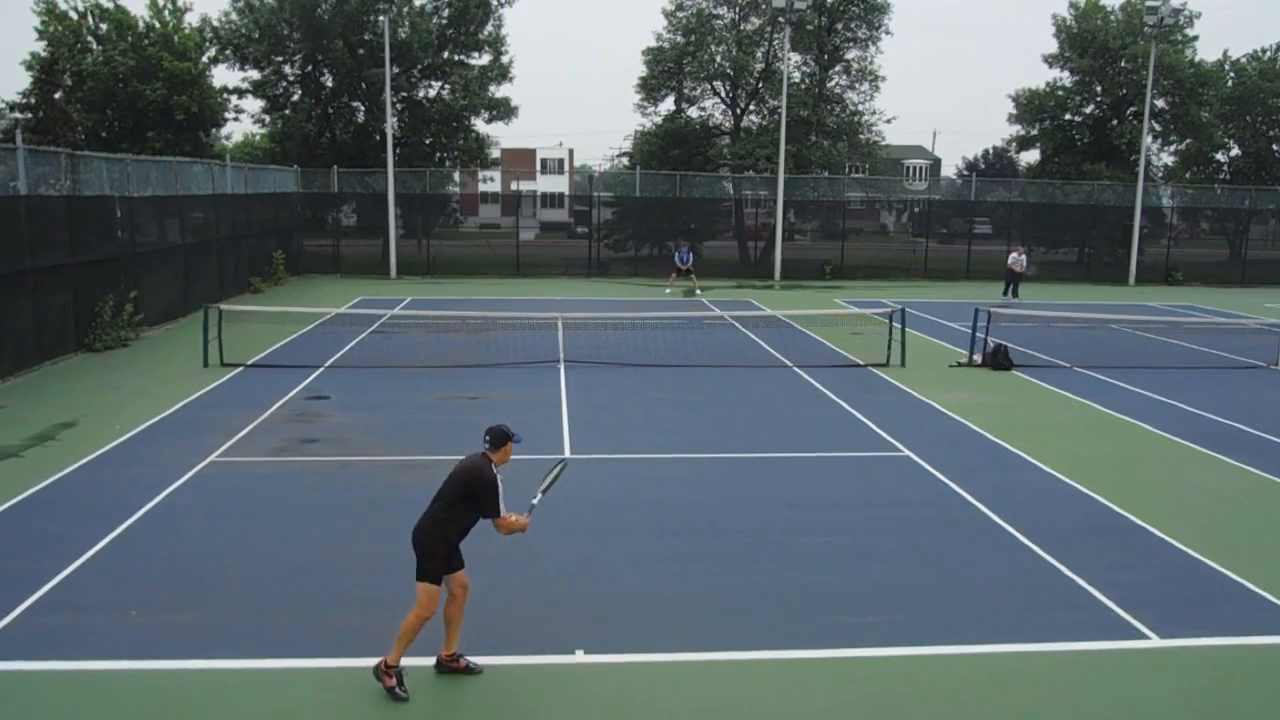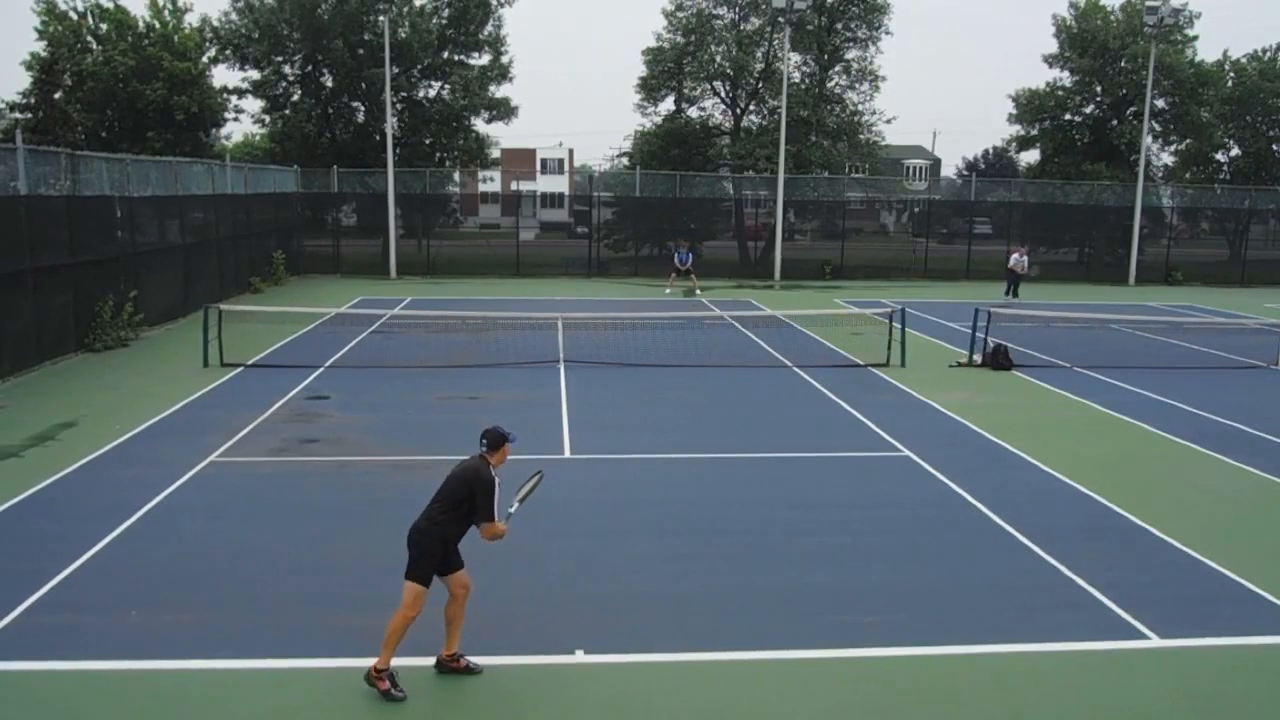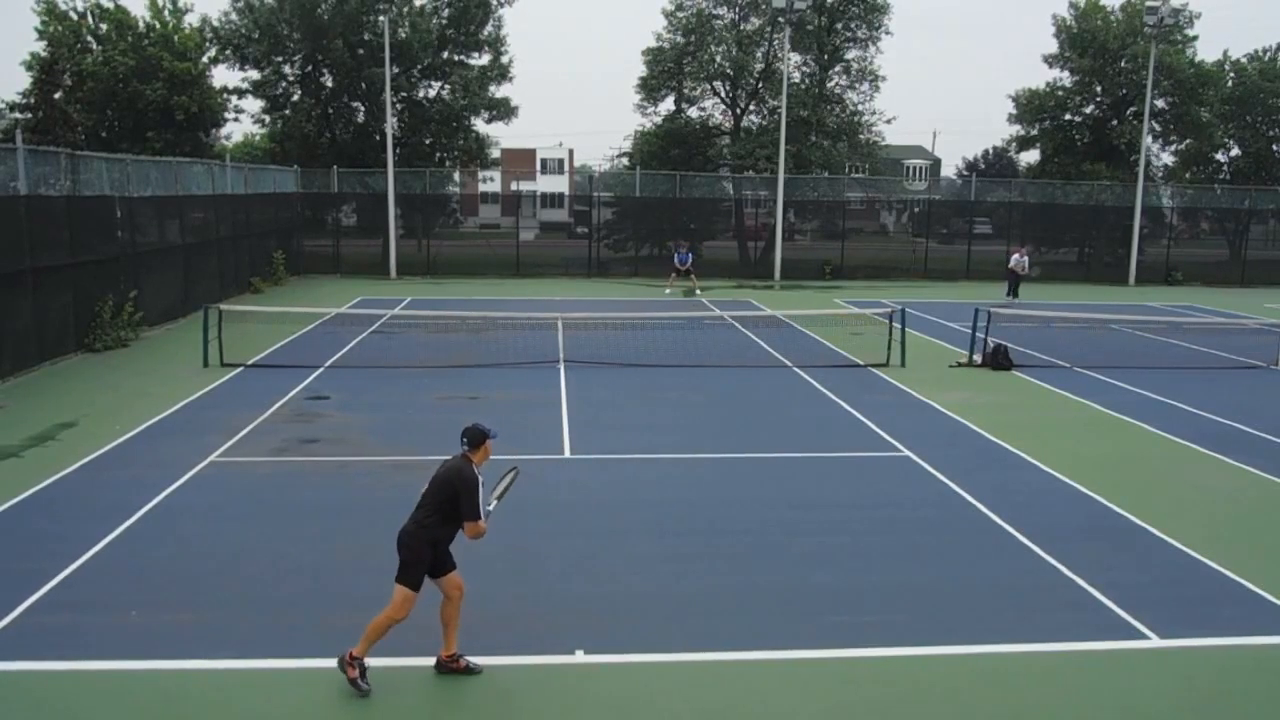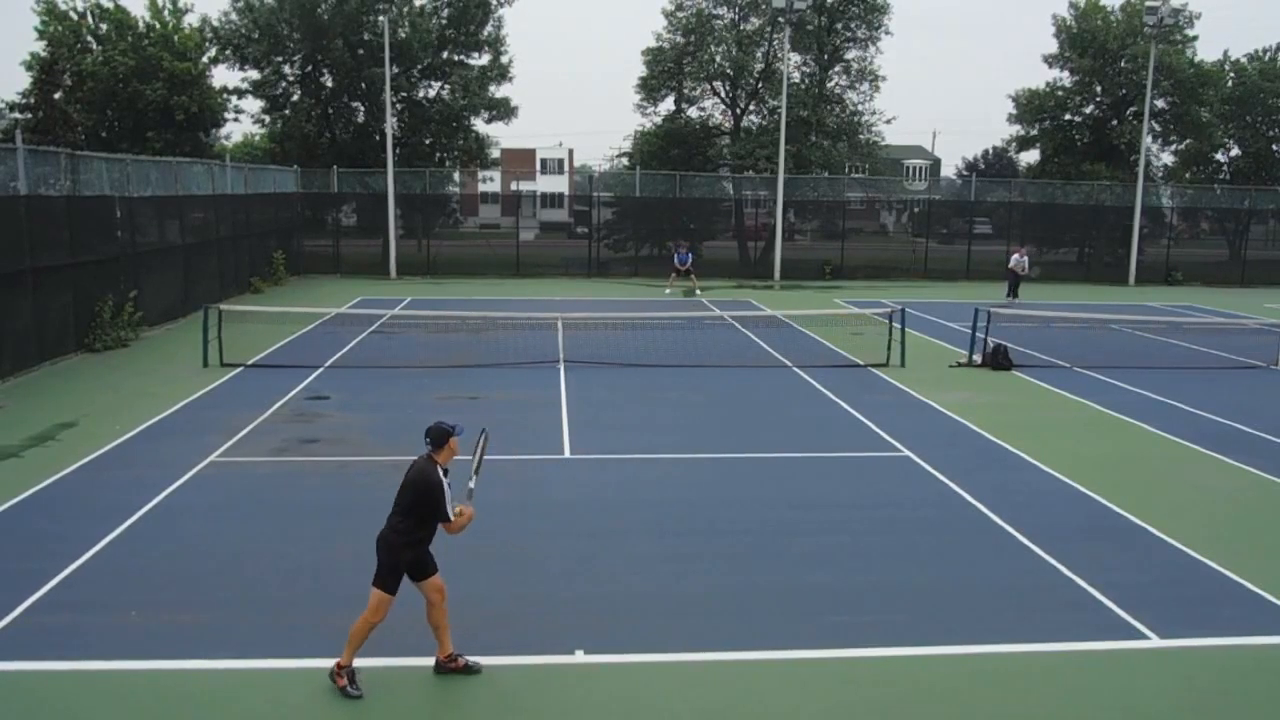
dt=0.2s
person 1, frame 1
left shoulder: (476, 463)
right shoulder: (488, 477)
right elbow: (502, 527)
left wrist: (508, 517)
right wrist: (521, 524)
left hip: (443, 538)
right hip: (431, 540)
left knee: (460, 589)
right knee: (425, 609)
left ankle: (448, 657)
right ankle: (389, 666)
person 1, frame 2
left shoulder: (473, 465)
right shoulder: (487, 478)
right elbow: (488, 533)
left wrist: (491, 524)
right wrist: (501, 530)
left hip: (440, 539)
right hip: (427, 540)
left knee: (461, 589)
right knee: (411, 608)
left ankle: (449, 656)
right ankle: (380, 671)
person 1, frame 3
left shoulder: (455, 464)
right shoulder: (472, 478)
right elbow: (472, 532)
left wrist: (459, 517)
right wrist: (482, 527)
left hip: (432, 541)
right hip: (417, 543)
left knee: (455, 590)
right knee: (399, 611)
left ankle: (449, 657)
right ankle: (354, 659)
person 1, frame 4
left shoulder: (425, 465)
right shoulder: (436, 479)
right elbow: (451, 527)
left wrist: (447, 508)
right wrist: (467, 516)
left hip: (414, 544)
right hip: (396, 548)
left knee: (437, 593)
right knee: (376, 613)
left ankle: (447, 657)
right ankle: (342, 668)
